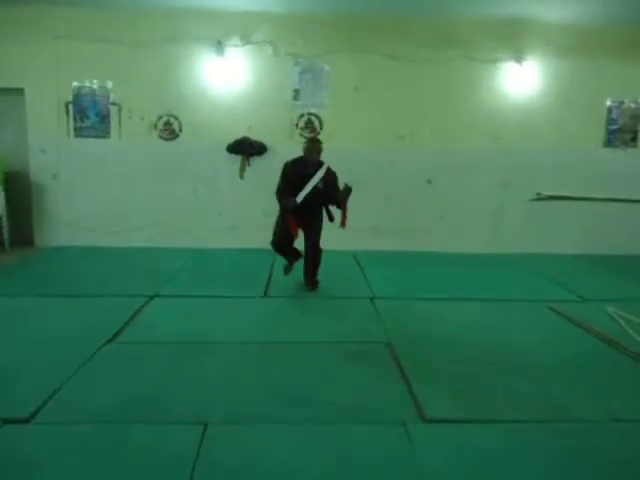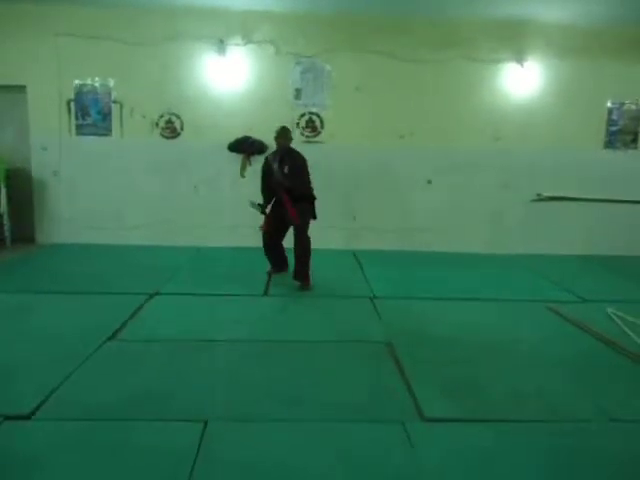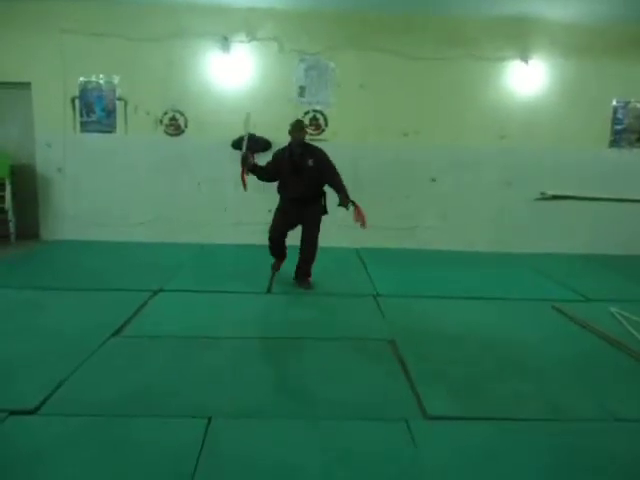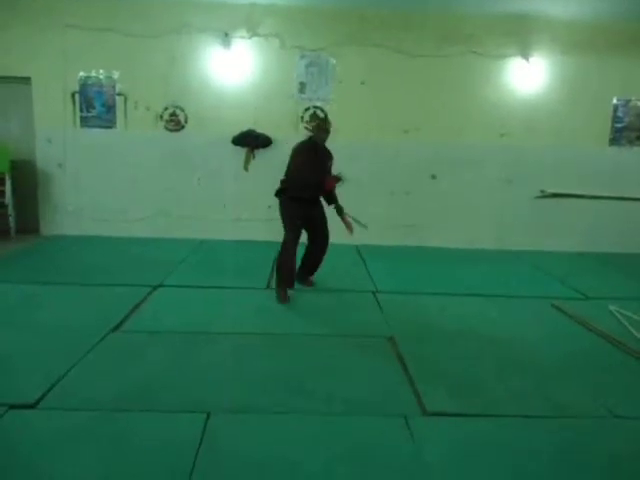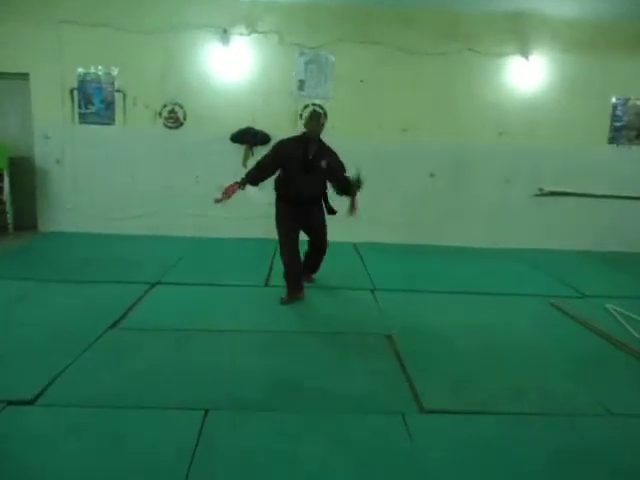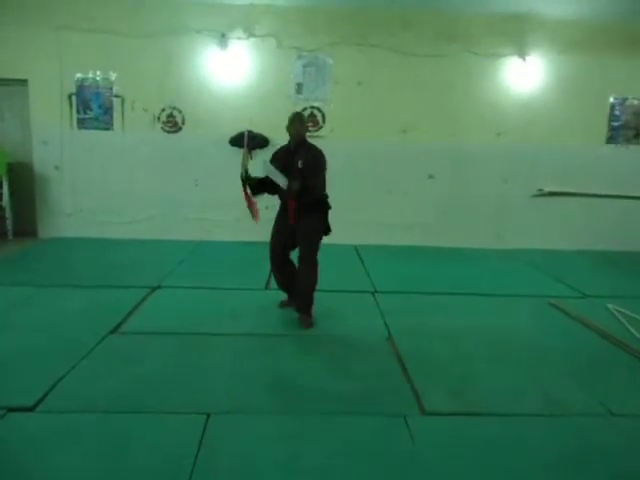
dt=0.5s
person 1, frame 1
left shoulder: (327, 173)
right shoulder: (291, 167)
left elbow: (334, 197)
right elbow: (282, 191)
left wrist: (343, 195)
right wrist: (288, 203)
left hip: (312, 213)
right hip: (291, 209)
left knee: (313, 247)
right knee: (279, 241)
left ankle: (310, 280)
right ankle: (293, 256)
person 1, frame 2
left shoulder: (297, 159)
right shoulder: (270, 159)
left elbow: (302, 184)
right elbow: (267, 184)
left wrist: (285, 183)
right wrist: (266, 203)
left hip: (300, 204)
right hip: (280, 204)
left knee: (301, 238)
right knee: (269, 236)
left ankle: (303, 277)
right ankle: (280, 265)
person 1, frame 3
left shoulder: (316, 153)
right shoulder: (281, 155)
left elbow: (331, 174)
right elbow: (269, 175)
left wrist: (342, 194)
right wrist: (251, 167)
left hip: (312, 203)
right hip: (289, 201)
left knee: (309, 240)
right knee: (275, 233)
left ankle: (302, 275)
right ankle: (279, 257)
person 1, frame 4
left shoulder: (325, 154)
right shoulder: (302, 150)
left elbow: (325, 181)
right elbow: (299, 176)
left wrist: (334, 203)
right wrist: (327, 181)
left hip: (312, 202)
right hip: (292, 200)
left knee: (321, 239)
right knee: (291, 240)
left ankle: (303, 274)
right ankle: (283, 286)
person 1, frame 5
left shoulder: (328, 154)
right shoulder: (286, 146)
left elbow: (340, 180)
right elbow: (264, 167)
left wrist: (351, 188)
right wrist: (242, 183)
left hip: (313, 205)
right hip: (288, 203)
left knee: (319, 244)
right knee: (288, 246)
left ankle: (308, 270)
right ankle: (295, 289)
person 1, frame 6
left shoulder: (314, 154)
right shoulder: (279, 155)
left elbow: (318, 185)
right elbow: (272, 184)
left wrist: (300, 186)
right wrist: (252, 182)
left hip: (312, 213)
right hip: (287, 212)
left knee: (307, 259)
right knee: (277, 254)
left ankle: (304, 309)
right ankle: (293, 294)
